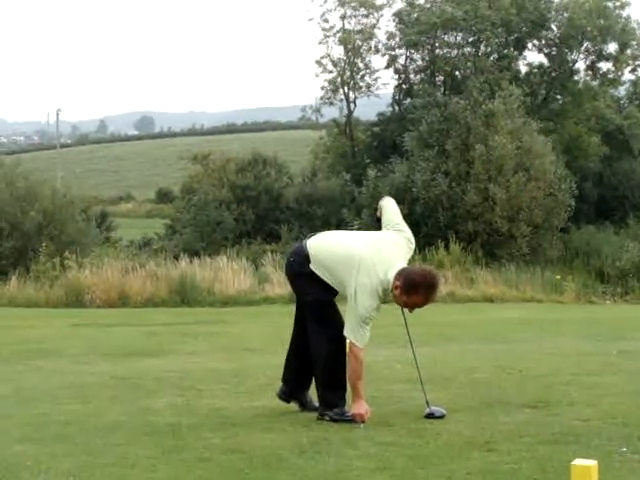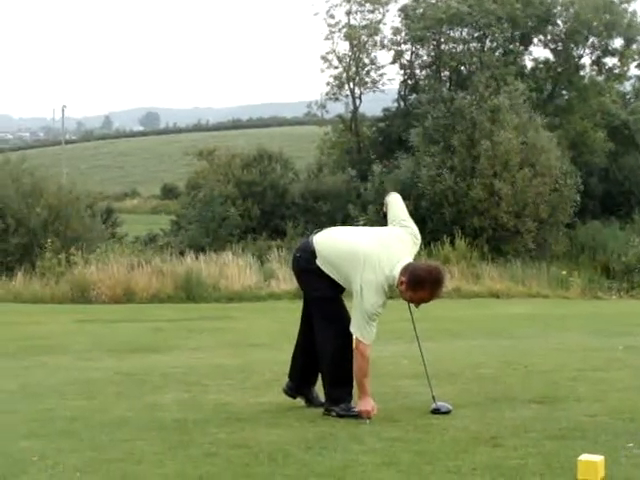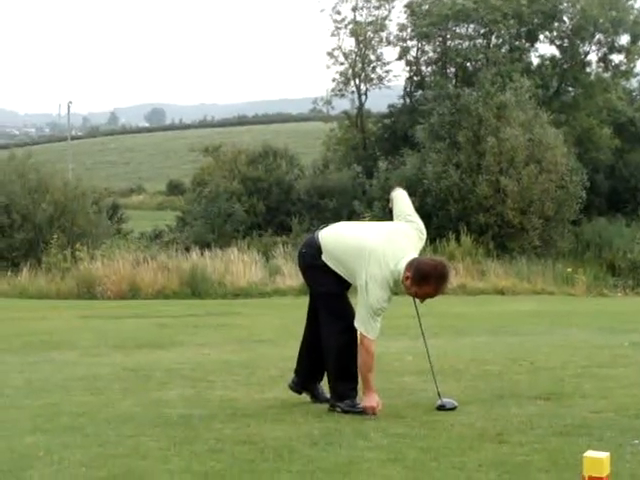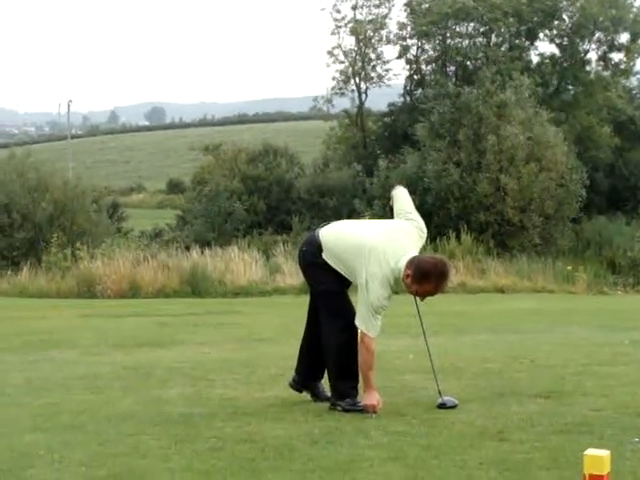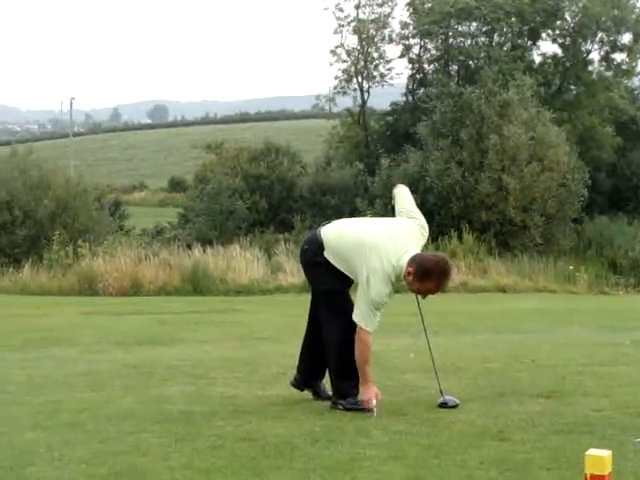
dt=0.2s
person 1, frame 1
left shoulder: (405, 242)
right shoulder: (368, 292)
left elbow: (386, 202)
right elbow: (355, 348)
right wrist: (358, 400)
left hip: (318, 256)
right hip: (303, 266)
left knee: (311, 327)
right knee: (331, 333)
left ankle: (292, 387)
right ankle: (331, 405)
person 1, frame 2
left shoulder: (411, 238)
right shoulder: (374, 288)
left elbow: (392, 197)
right elbow: (362, 345)
right wrist: (364, 397)
left hip: (325, 252)
right hip: (310, 262)
left knee: (317, 323)
right knee: (337, 329)
left ankle: (299, 383)
right ankle: (337, 400)
person 1, frame 3
left shoulder: (416, 233)
right shoulder: (378, 283)
left elbow: (398, 193)
right elbow: (366, 340)
right wrist: (369, 392)
left hip: (330, 249)
right hip: (316, 257)
left knee: (323, 318)
right knee: (342, 325)
left ankle: (305, 379)
right ankle: (342, 396)
person 1, frame 4
left shoulder: (417, 231)
right shoulder: (379, 281)
left elbow: (398, 192)
right elbow: (366, 338)
right wrist: (370, 390)
left hip: (331, 247)
right hip: (316, 255)
left knee: (324, 317)
right knee: (342, 323)
left ankle: (306, 377)
right ankle: (343, 395)
person 1, frame 5
left shoulder: (419, 229)
right shoulder: (380, 279)
left elbow: (400, 190)
right elbow: (363, 333)
right wrist: (367, 384)
left hip: (333, 245)
right hip: (318, 254)
left knee: (325, 316)
right knee: (342, 321)
left ankle: (307, 376)
right ankle: (344, 394)
